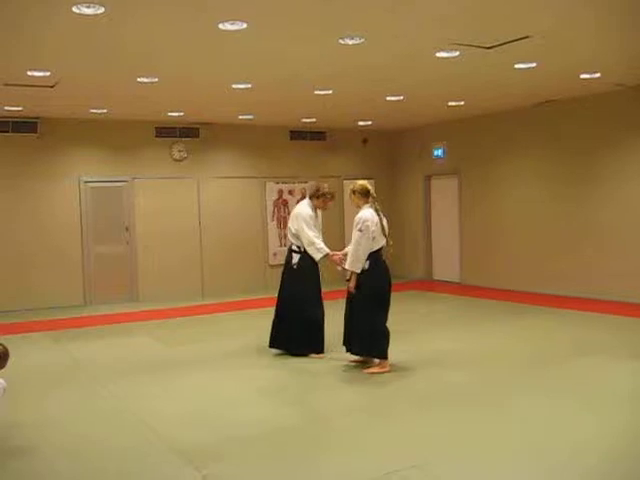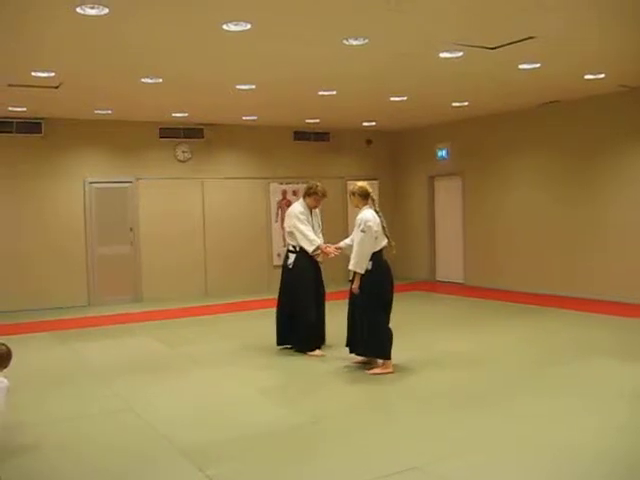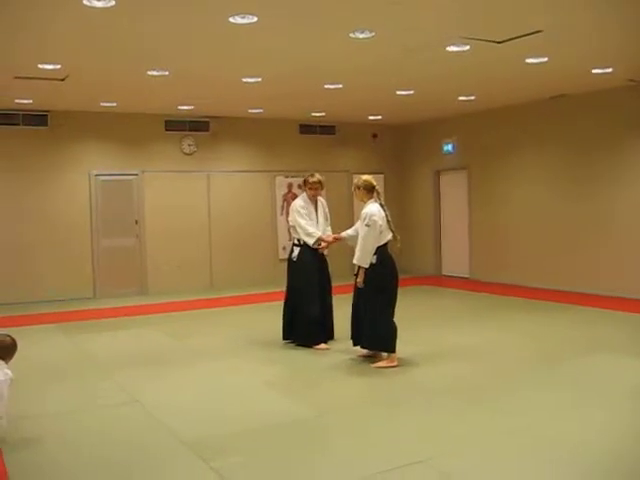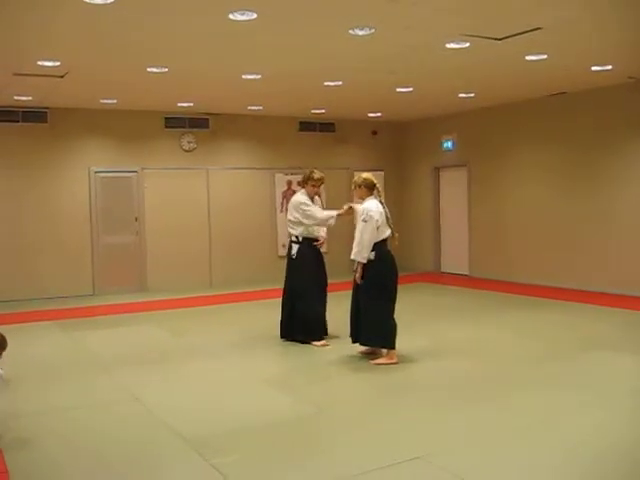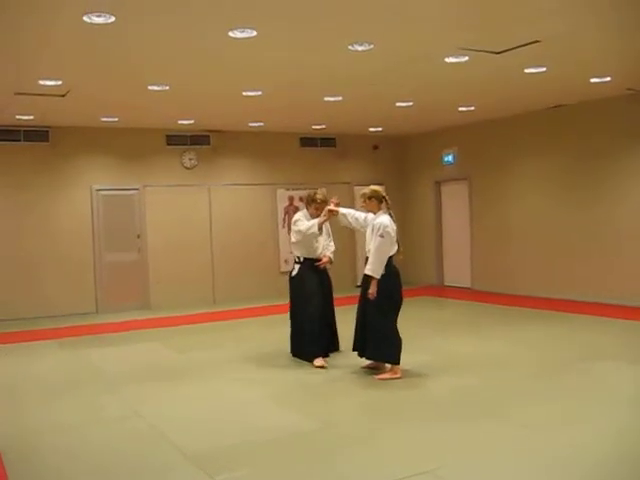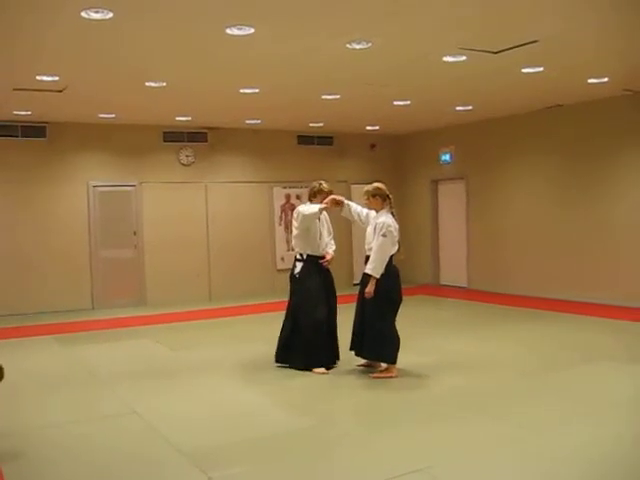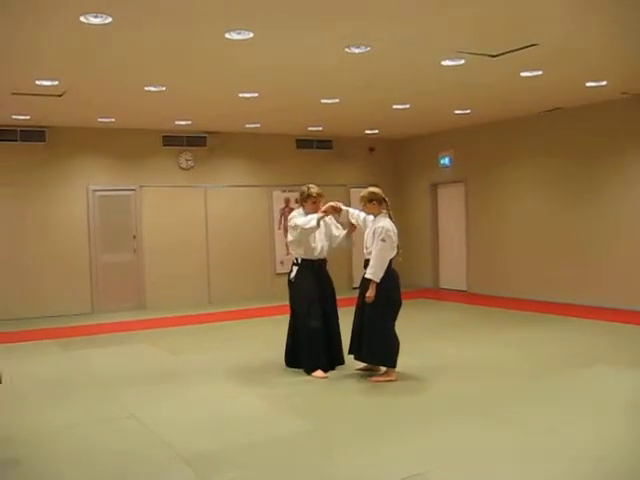
dt=0.7s
person 1, frame 1
left shoulder: (363, 217)
right shoulder: (376, 214)
left elbow: (360, 249)
left wrist: (353, 277)
right wrist: (343, 253)
left hip: (370, 271)
right hip: (377, 268)
left knee: (372, 315)
right knee: (363, 313)
left ankle: (383, 362)
right ankle: (368, 355)
person 1, frame 2
left shoulder: (365, 217)
right shoulder: (370, 214)
left elbow: (362, 250)
right elbow: (356, 240)
left wrist: (357, 278)
right wrist: (335, 247)
left hip: (373, 272)
right hip: (375, 269)
left knee: (375, 315)
right knee: (365, 313)
left ankle: (386, 363)
right ankle: (371, 355)
person 1, frame 3
left shoulder: (371, 211)
right shoulder: (374, 208)
left elbow: (367, 244)
right elbow: (358, 231)
left wrist: (361, 272)
right wrist: (338, 236)
left hip: (378, 266)
right hip: (378, 264)
left knee: (380, 309)
right knee: (368, 307)
left ankle: (391, 357)
right ankle: (376, 349)
person 1, frame 4
left shoulder: (368, 208)
right shoulder: (375, 204)
left elbow: (364, 240)
left wrist: (359, 267)
right wrist: (355, 209)
left hip: (377, 262)
right hip: (379, 259)
left knee: (380, 306)
right knee: (368, 303)
left ankle: (390, 353)
right ankle: (376, 346)
person 1, frame 5
left shoulder: (383, 223)
right shoulder: (374, 219)
left elbow: (378, 255)
right elbow: (356, 217)
left wrist: (373, 283)
right wrist: (337, 210)
left hip: (384, 277)
right hip: (378, 274)
left knee: (385, 321)
right knee: (371, 318)
left ankle: (394, 368)
right ankle: (380, 361)
person 1, frame 6
left shoulder: (385, 222)
right shoulder: (375, 217)
left elbow: (380, 254)
right elbow: (357, 212)
left wrist: (372, 282)
right wrist: (341, 202)
left hip: (383, 276)
right hip: (376, 272)
left knee: (383, 320)
right knee: (369, 317)
left ankle: (390, 367)
right ankle: (375, 360)
person 1, frame 7
left shoulder: (383, 226)
right shoulder: (373, 220)
left elbow: (380, 259)
right elbow: (356, 216)
left wrist: (372, 287)
right wrist: (339, 208)
left hip: (383, 280)
right hip: (375, 276)
left knee: (382, 324)
right knee: (369, 321)
left ankle: (390, 371)
right ankle: (374, 363)
person 2, frame 1
left shoulder: (313, 210)
right shoulder: (303, 212)
right elbow: (311, 240)
left wrist: (330, 253)
right wrist: (330, 255)
left hip: (305, 258)
right hip: (299, 260)
left knee: (302, 301)
right knee: (307, 303)
left ankle: (289, 342)
right ankle: (308, 346)
person 2, frame 2
left shoulder: (314, 212)
right shoulder: (295, 211)
right elbow: (305, 235)
left wrist: (321, 249)
right wrist: (323, 247)
left hip: (310, 258)
right hip: (297, 260)
left knee: (316, 299)
right knee: (303, 302)
left ankle: (313, 339)
right ankle: (307, 344)
person 2, frame 3
left shoulder: (322, 203)
right shoulder: (298, 205)
left elbow: (326, 226)
right elbow: (306, 228)
left wrist: (326, 241)
right wrist: (324, 238)
left hip: (317, 252)
right hip: (302, 253)
left knee: (322, 293)
right knee: (307, 296)
left ankle: (320, 334)
right ankle: (311, 338)
person 2, frame 4
left shoulder: (315, 200)
right shoulder: (299, 201)
right elbow: (316, 217)
left wrist: (322, 237)
right wrist: (340, 212)
left hip: (311, 247)
right hip: (300, 249)
left knee: (317, 289)
right knee: (305, 291)
right ankle: (310, 334)
person 2, frame 5
left shoulder: (322, 220)
right shoulder: (299, 219)
left elbow: (329, 241)
right elbow: (306, 232)
left wrist: (328, 256)
right wrist: (322, 220)
left hip: (319, 267)
right hip: (303, 268)
left knee: (325, 308)
right knee: (310, 309)
left ankle: (323, 346)
right ankle: (312, 353)
person 2, frame 6
left shoulder: (323, 215)
right shoulder: (302, 212)
left elbow: (329, 239)
right elbow: (306, 213)
left wrist: (330, 253)
right wrist: (324, 206)
left hip: (321, 266)
right hip: (305, 267)
left knee: (327, 312)
right knee: (311, 314)
left ankle: (325, 355)
right ankle: (313, 360)
person 2, frame 7
left shoulder: (325, 217)
right shoulder: (296, 217)
left elbow: (336, 238)
right elbow: (304, 227)
left wrist: (349, 231)
right wrist: (321, 214)
left hip: (320, 269)
right hip: (303, 271)
left knee: (328, 315)
right knee: (308, 317)
left ankle: (327, 358)
right ankle: (313, 363)
